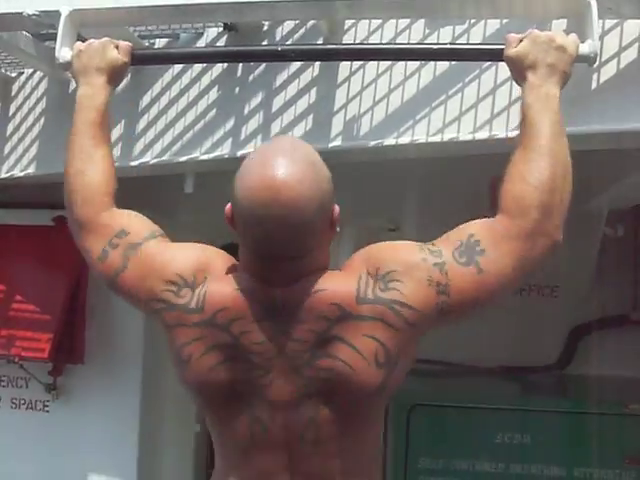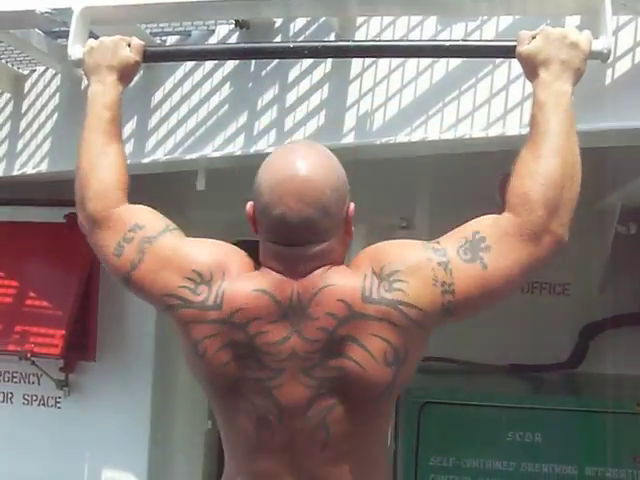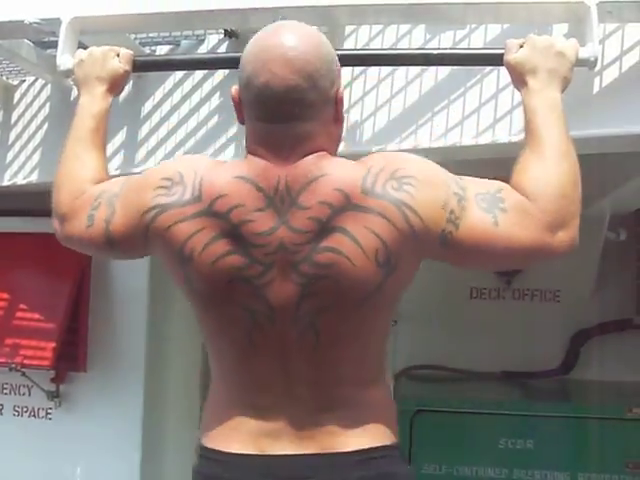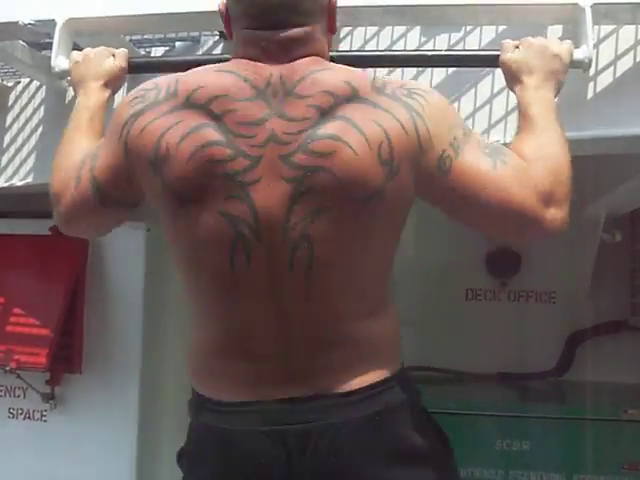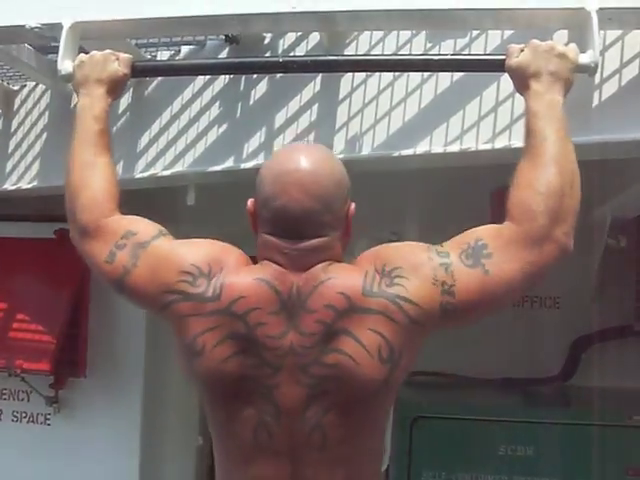
dt=1s
person 1, frame 1
left shoulder: (194, 299)
right shoulder: (382, 300)
left elbow: (89, 216)
right elbow: (537, 224)
left wrist: (93, 84)
right wrist: (541, 84)
person 1, frame 2
left shoulder: (211, 292)
right shoulder: (394, 293)
left elbow: (100, 212)
right elbow: (540, 223)
left wrist: (105, 81)
right wrist: (553, 81)
person 1, frame 3
left shoulder: (182, 193)
right shoulder: (394, 191)
left elbow: (70, 215)
right elbow: (552, 225)
left wrist: (95, 92)
right wrist: (542, 86)
person 1, frame 4
left shoulder: (158, 108)
right shoulder: (394, 108)
left elbow: (71, 209)
right elbow: (544, 206)
left wrist: (91, 90)
right wrist: (535, 86)
left hip: (228, 431)
right hip: (366, 422)
person 1, frame 5
left shoulder: (205, 293)
right shoulder: (392, 297)
left elbow: (92, 225)
right elbow: (545, 232)
left wrist: (94, 96)
right wrist: (544, 93)
